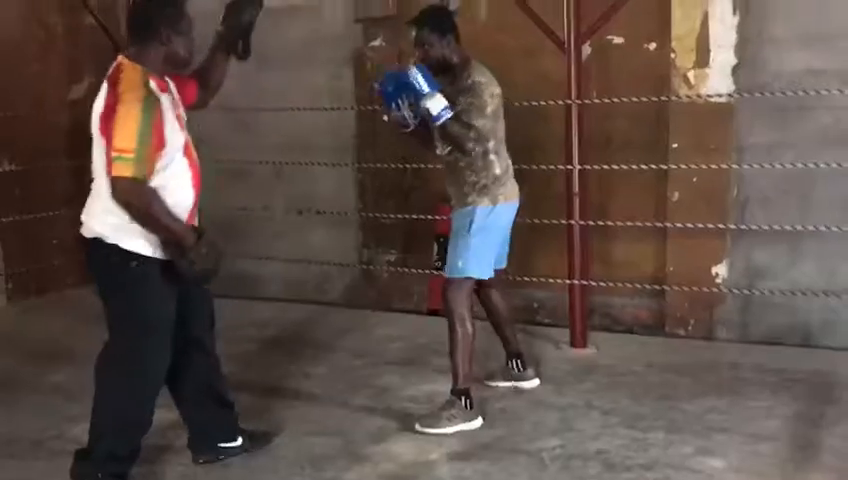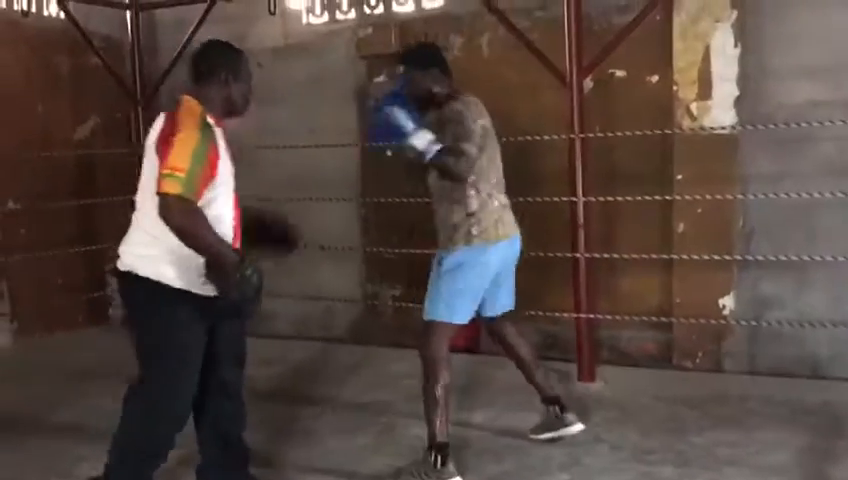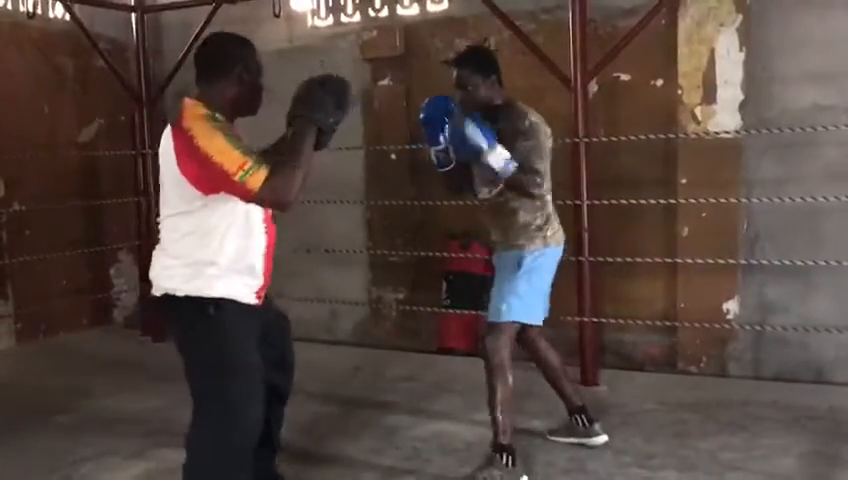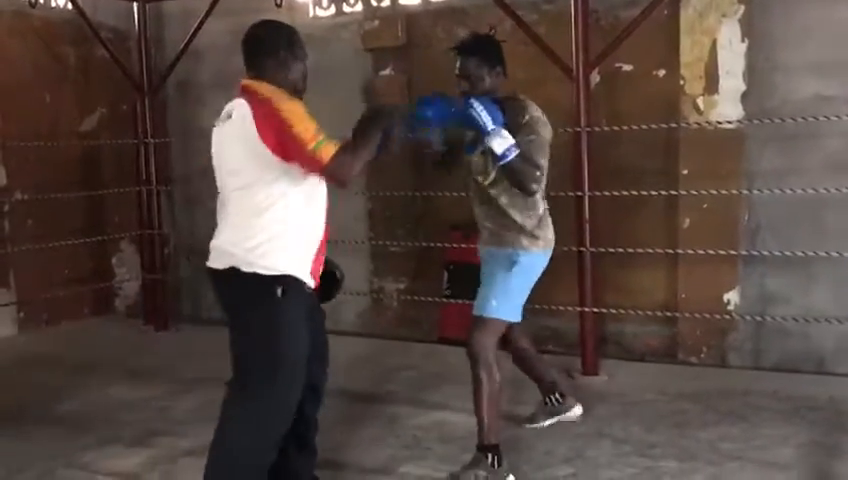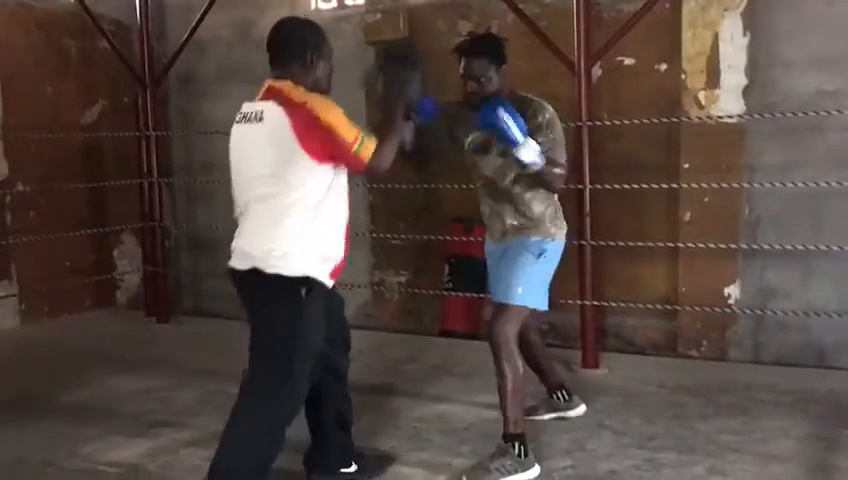
dt=0.7s
person 1, frame 1
left shoulder: (158, 82)
right shoulder: (131, 94)
left elbow: (202, 91)
right elbow: (127, 188)
left wrist: (228, 40)
right wrist: (185, 238)
left hip: (159, 248)
right hip: (130, 251)
left knee: (193, 341)
right knee: (139, 359)
left ankle: (216, 436)
person 1, frame 2
left shoulder: (202, 125)
right shoulder: (190, 126)
right elbow: (174, 205)
left wrist: (254, 224)
right wrist: (228, 259)
left hip: (195, 283)
right hip: (162, 282)
left knee: (220, 383)
right knee: (165, 395)
person 1, frame 3
left shoulder: (214, 127)
right shoulder: (200, 131)
left elbow: (259, 174)
right elbow: (280, 192)
left wrist: (298, 128)
right wrist: (309, 127)
left hip: (237, 291)
right hip: (202, 297)
left knee: (272, 374)
right knee: (229, 411)
person 1, frame 4
left shoulder: (236, 114)
right shoulder: (273, 106)
right elbow: (343, 168)
left wrist: (310, 264)
right wrist: (375, 127)
left hip: (269, 271)
right hip: (262, 276)
left knee: (304, 376)
right knee: (265, 396)
person 1, frame 5
left shoulder: (256, 110)
right shoulder: (307, 109)
right elbow: (379, 157)
right wrist: (398, 105)
left hip: (292, 268)
right hip: (285, 274)
left knee: (329, 363)
right knee: (273, 391)
person 2, frame 1
left shoulder: (476, 83)
right shoulder: (448, 82)
left elbow: (467, 142)
right elbow: (429, 138)
left wrist: (431, 99)
right wrist: (404, 110)
left hip: (487, 202)
right hip: (481, 201)
left knee: (455, 295)
right knee: (484, 285)
left ankle: (462, 403)
right ankle: (518, 364)
person 2, frame 2
left shoulder: (456, 113)
right shoulder: (466, 110)
left elbow: (459, 169)
right elbow: (442, 161)
left wrist: (415, 136)
right wrist: (412, 132)
left hip: (470, 244)
right hip: (503, 237)
left knee: (434, 345)
right knee: (499, 326)
right ankle: (558, 410)
person 2, frame 3
left shoulder: (525, 124)
right shoulder: (481, 127)
left elbow: (535, 186)
right elbow: (457, 184)
left wrist: (488, 152)
right wrist: (441, 138)
left hip: (534, 247)
right hip: (520, 246)
left knee: (495, 344)
right knee: (529, 336)
right ankle: (583, 420)
person 2, frame 4
left shoulder: (526, 117)
left elbow: (532, 184)
right elbow: (445, 161)
left wrist: (497, 137)
left hip: (521, 246)
right hip: (494, 243)
left knee: (481, 343)
right knee: (506, 332)
right ankle: (559, 398)
person 2, frame 5
left shoulder: (537, 113)
right shoulder: (459, 113)
left elbow: (555, 181)
right elbow: (421, 151)
left wrist: (522, 143)
right wrist: (420, 128)
left hip: (537, 235)
right hip: (498, 237)
left knee: (501, 332)
right knee: (517, 325)
right ankle: (563, 398)
